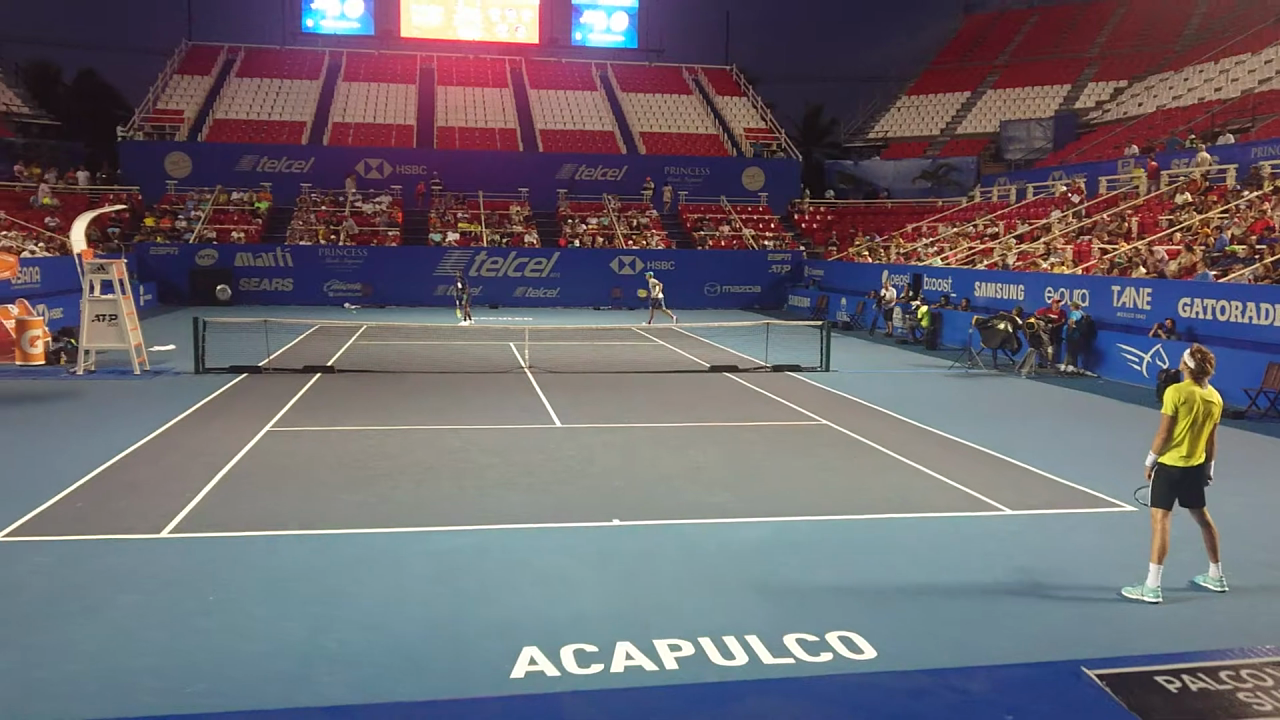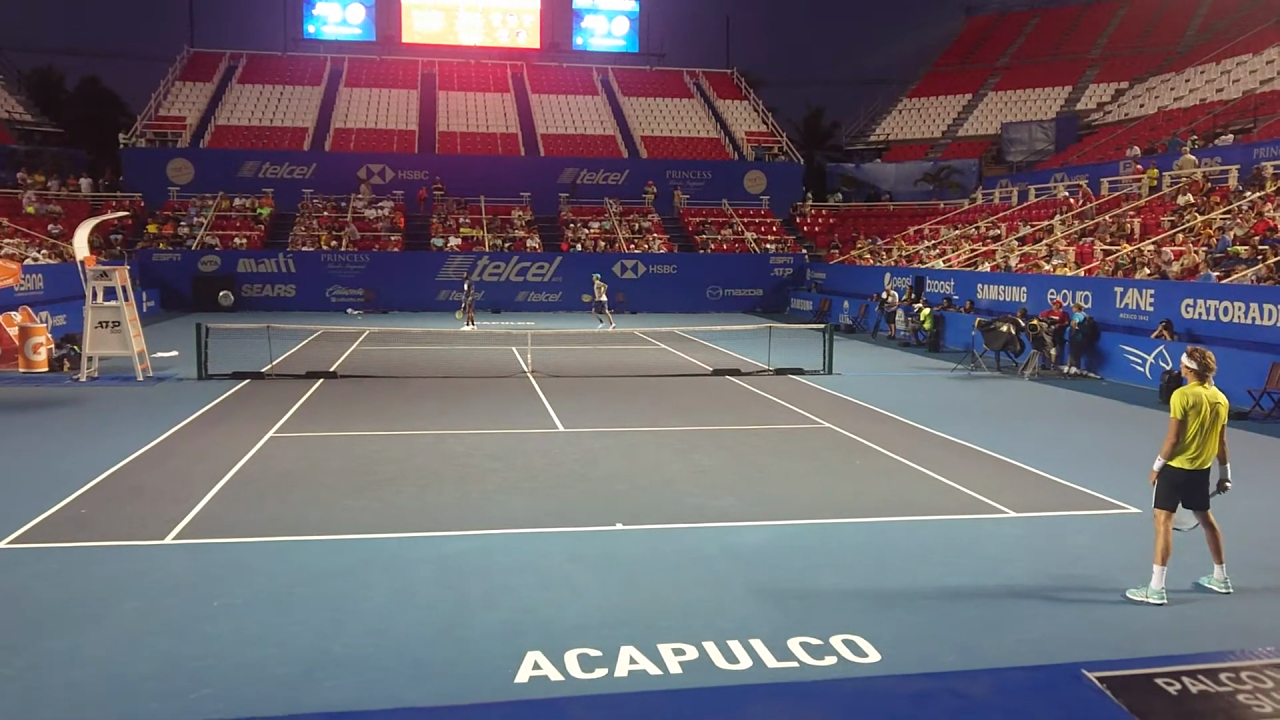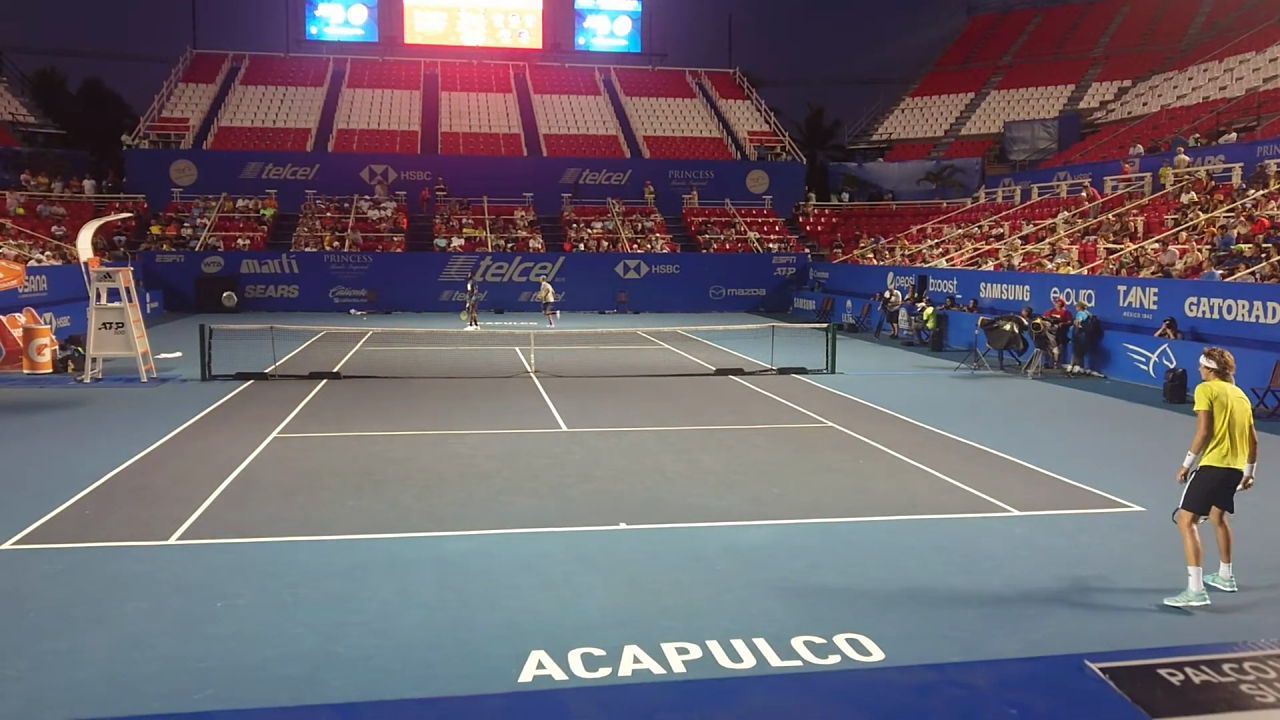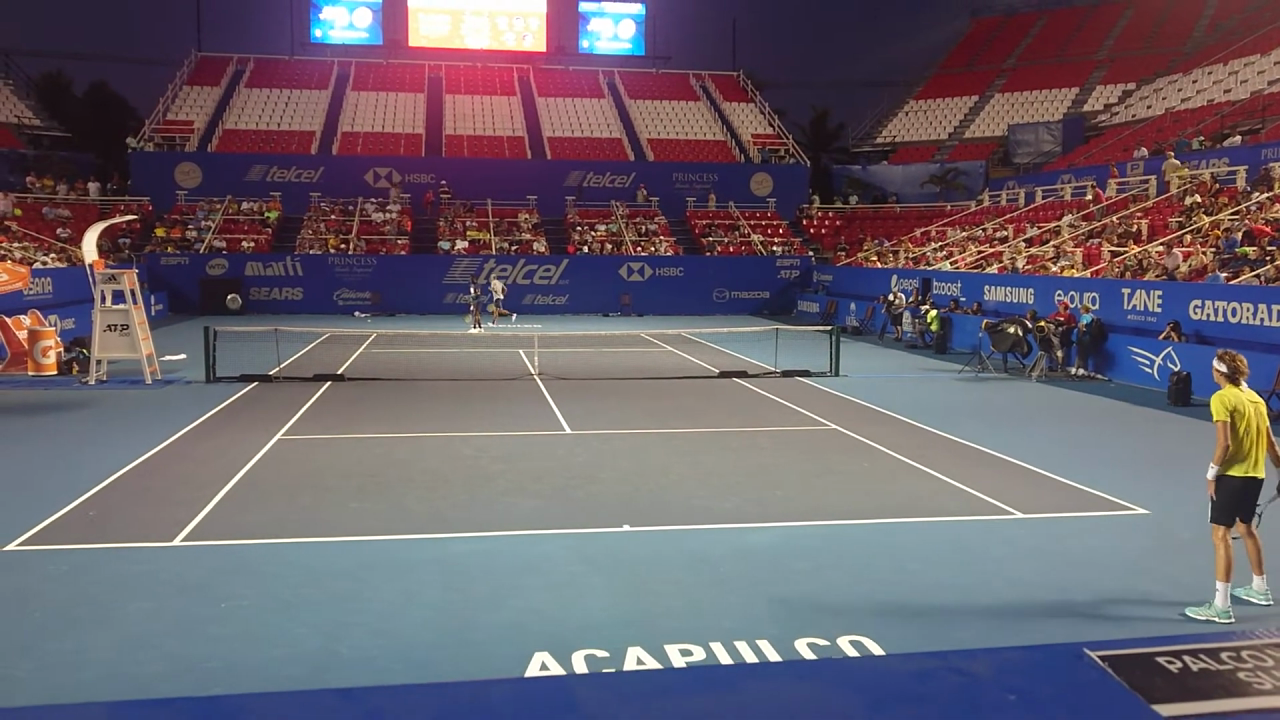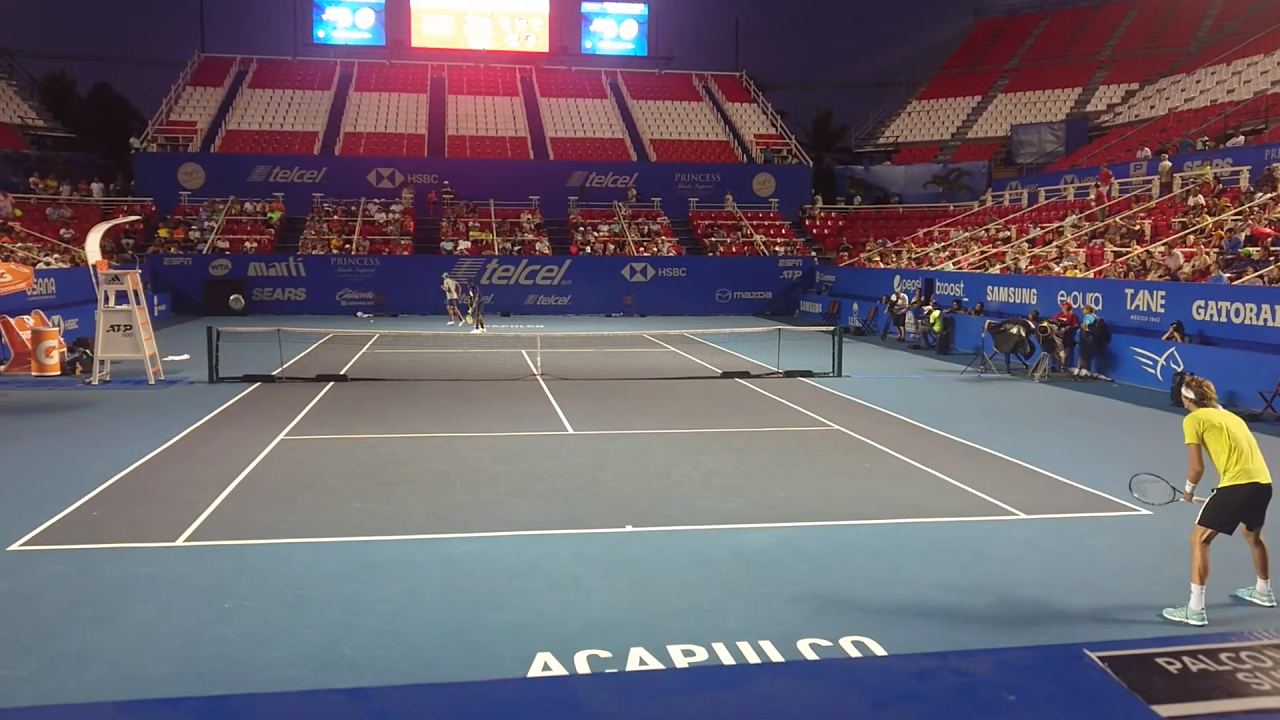
dt=0.7s
person 1, frame 1
left shoulder: (1175, 392)
right shoulder: (1215, 398)
left elbow: (1163, 434)
right elbow: (1210, 439)
left wrist: (1149, 462)
right wrist: (1208, 470)
left hip: (1169, 465)
right hip: (1195, 467)
left knee: (1160, 521)
right knee: (1202, 517)
left ankle: (1152, 587)
right ankle: (1216, 576)
person 1, frame 2
left shoulder: (1183, 395)
right shoulder: (1220, 398)
left elbow: (1173, 439)
right elbow: (1221, 441)
left wrist: (1157, 466)
right wrist: (1224, 474)
left hip: (1175, 468)
right hip: (1201, 470)
left knee: (1163, 522)
right knee: (1206, 520)
left ankle: (1156, 588)
right ankle: (1220, 578)
person 1, frame 3
left shoulder: (1206, 389)
right shoulder: (1241, 396)
left elbow: (1203, 432)
right elbow: (1253, 440)
left wrist: (1187, 464)
right wrist: (1250, 471)
left hip: (1213, 465)
right hip: (1235, 468)
left knee: (1186, 521)
right knee: (1218, 518)
left ankle: (1196, 590)
right ankle: (1225, 576)
person 1, frame 4
left shoulder: (1222, 398)
right shoulder: (1256, 398)
left elbow: (1224, 443)
left wrist: (1211, 475)
left hip: (1232, 475)
right hip: (1255, 476)
left knee: (1221, 536)
right knee: (1245, 528)
left ankle: (1221, 606)
person 1, frame 5
left shoulder: (1193, 419)
right shoulder: (1229, 416)
left elbow: (1197, 467)
left wrist: (1189, 490)
right wrist: (1218, 500)
left hip: (1238, 484)
right hip: (1263, 483)
left knee: (1199, 538)
right knee: (1253, 535)
left ankle: (1196, 609)
right ankle: (1264, 591)
